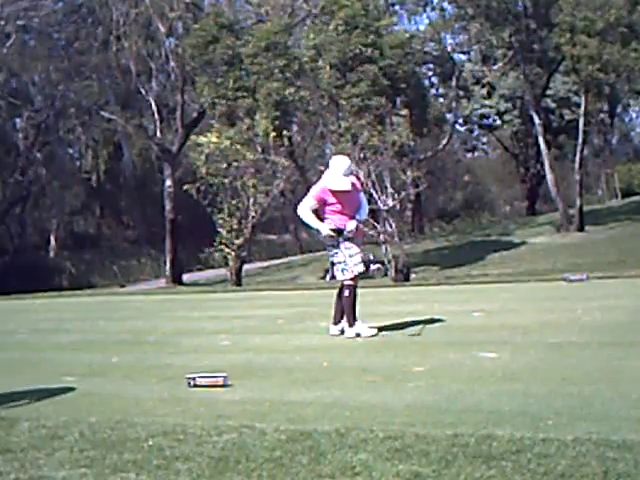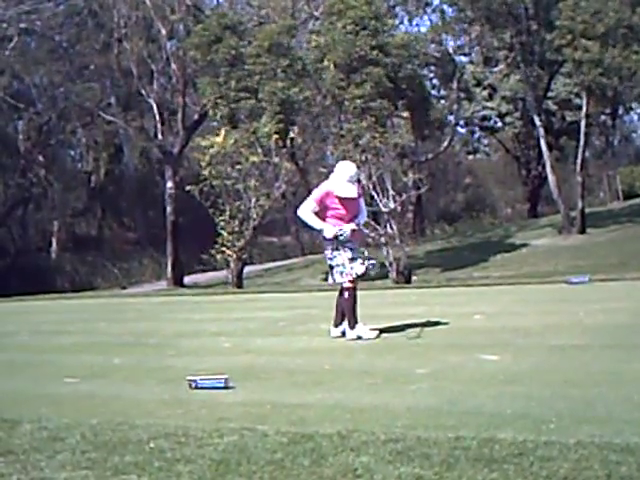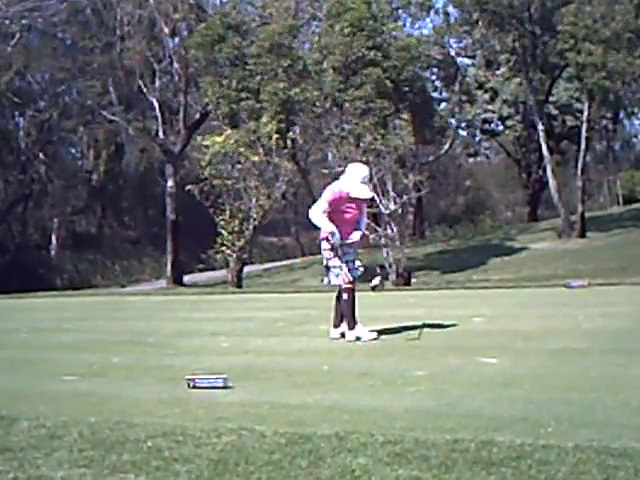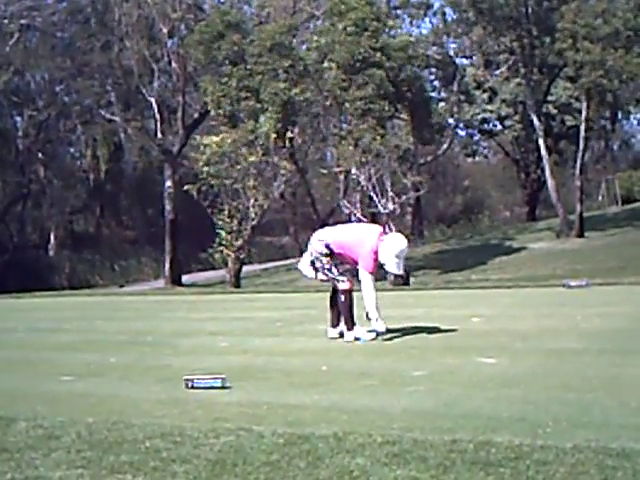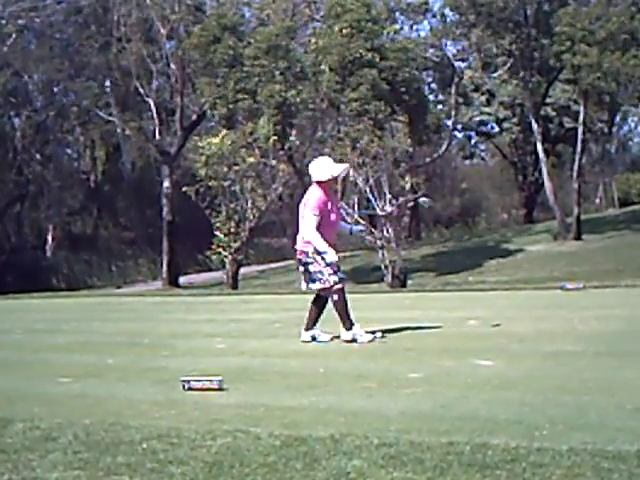
dt=1s
person 1, frame 1
left shoulder: (354, 182)
right shoulder: (322, 188)
left elbow: (364, 206)
right elbow: (302, 209)
left wrist: (356, 220)
right wrist: (319, 226)
left hip: (352, 236)
right hip: (337, 238)
left knee: (347, 280)
right knee: (350, 278)
left ankle: (337, 324)
right ankle: (352, 325)
person 1, frame 2
left shoulder: (355, 187)
right shoulder: (324, 191)
left elbow: (362, 211)
right elbow: (303, 210)
left wrist: (354, 225)
right wrist: (324, 227)
left hip: (352, 240)
right hip: (336, 242)
left knee: (348, 283)
right knee: (349, 281)
left ankle: (337, 326)
right ankle: (353, 327)
person 1, frame 3
left shoulder: (357, 192)
right shoulder: (334, 192)
left elbow: (361, 215)
right elbow: (314, 213)
left wrist: (359, 230)
right wrist: (331, 231)
left hip: (348, 244)
right hip: (334, 245)
left knee: (346, 284)
right knee: (347, 284)
left ankle: (337, 327)
right ankle: (352, 329)
person 1, frame 4
left shoulder: (380, 232)
right shoulder: (369, 252)
right elbow: (368, 289)
right wrist: (375, 319)
left hip: (322, 242)
right hip: (321, 245)
left knee: (338, 285)
right knee: (345, 284)
left ankle: (334, 328)
right ankle: (350, 330)
person 1, frame 5
left shoulder: (330, 195)
right shoulder: (315, 197)
left elbow: (335, 223)
right elbow: (309, 229)
left wrist: (353, 228)
right wrist: (328, 250)
left hip: (322, 250)
right hip: (312, 251)
left knee: (325, 291)
right knee: (336, 285)
left ankle: (308, 331)
right ankle: (349, 330)
